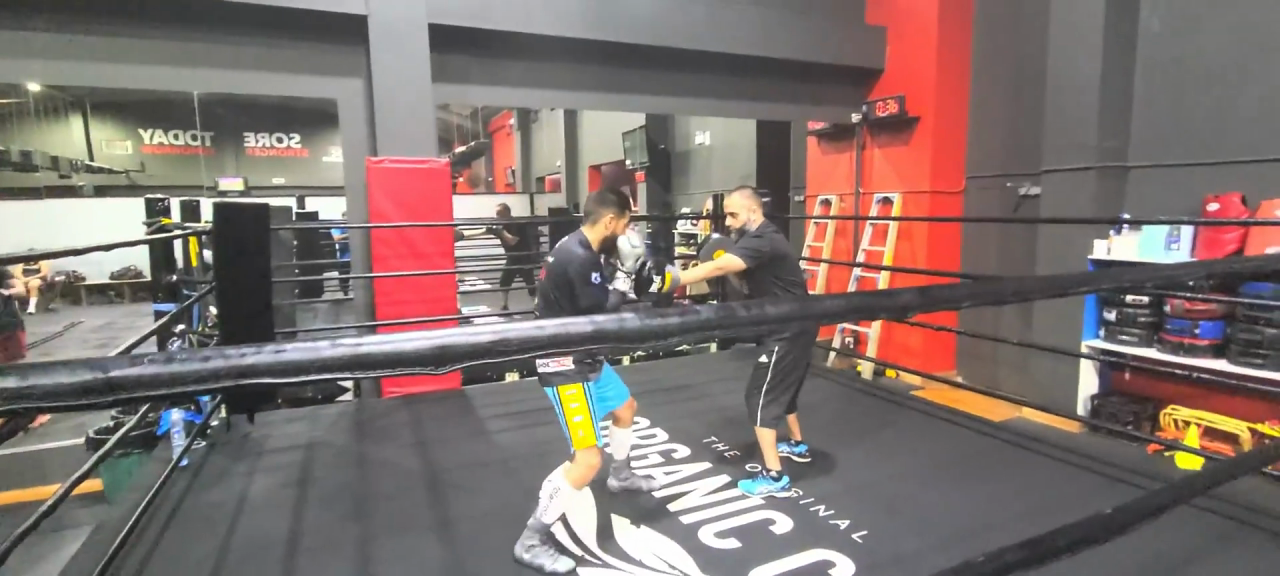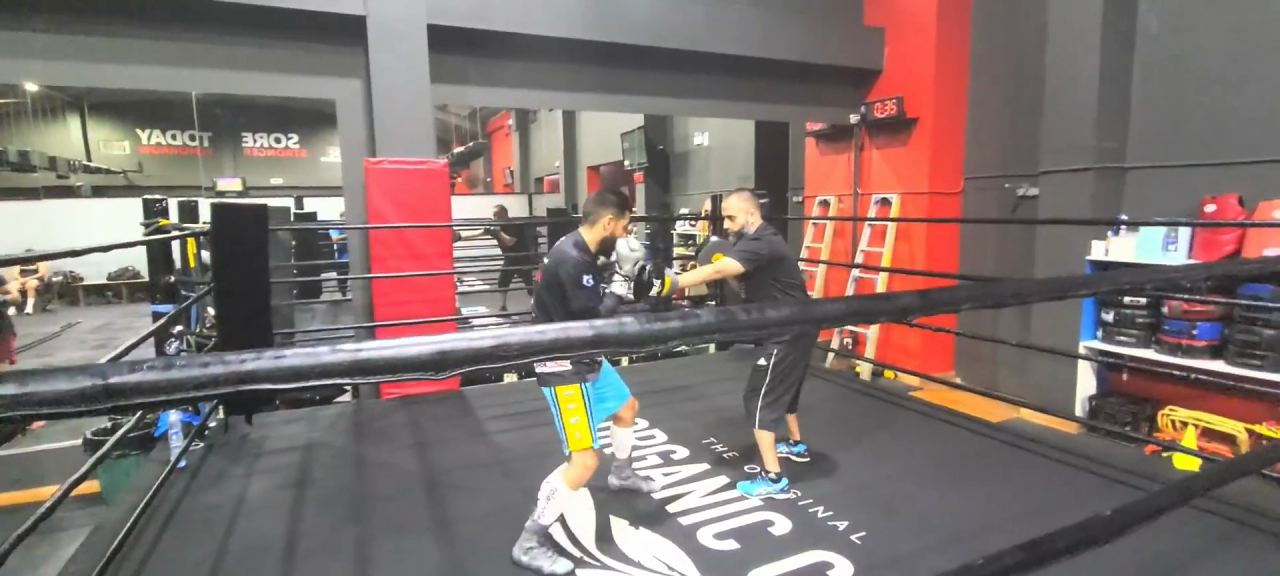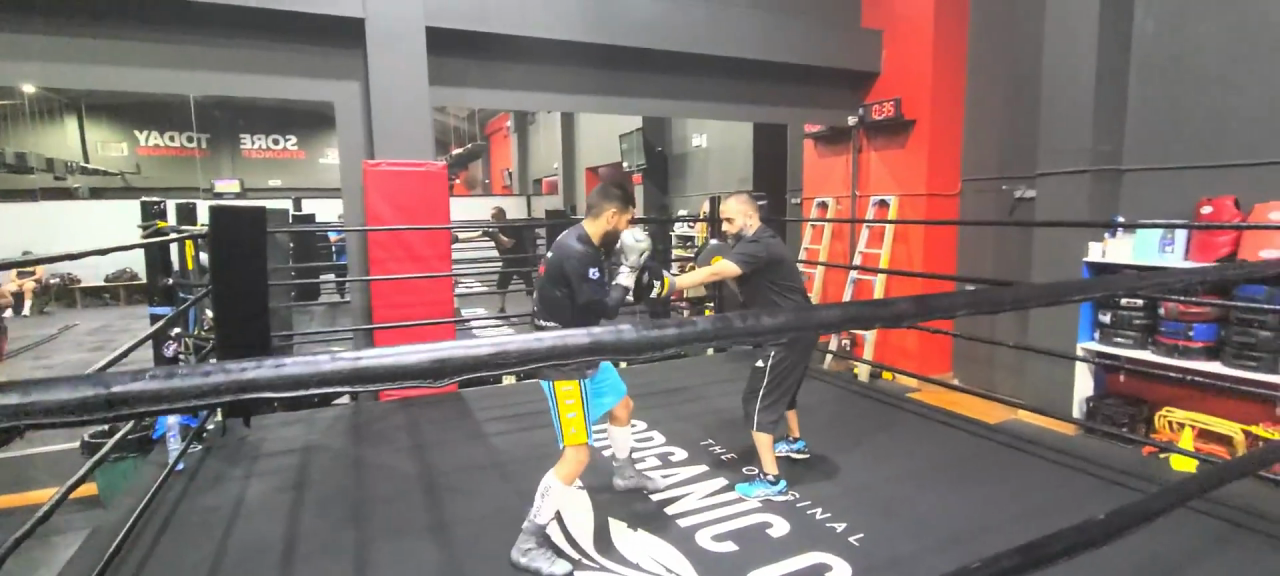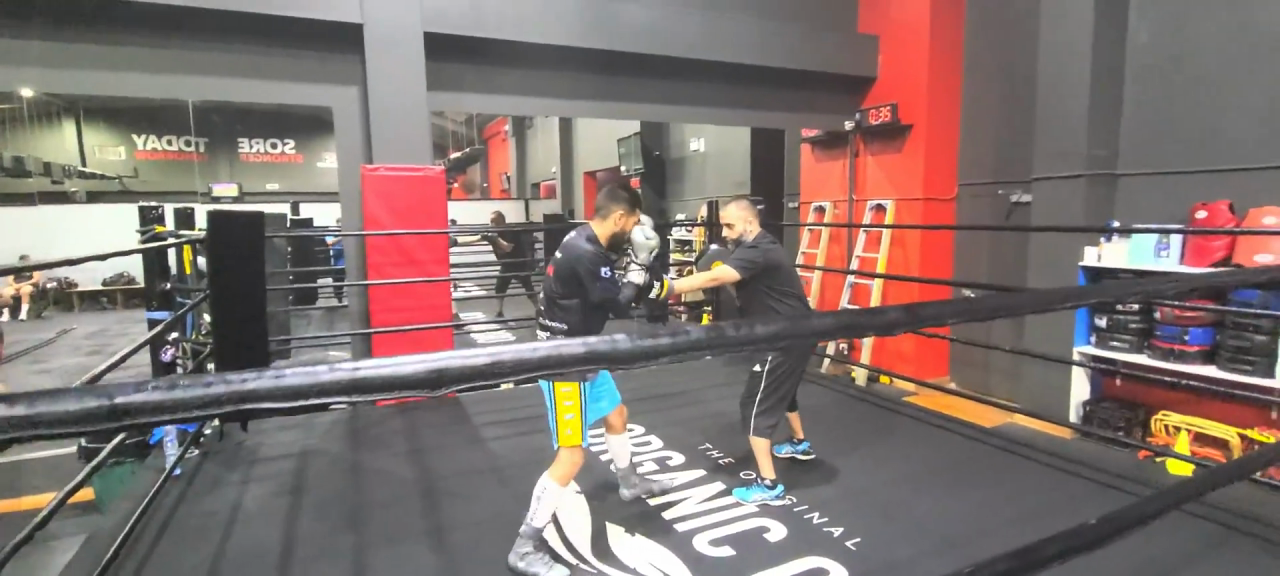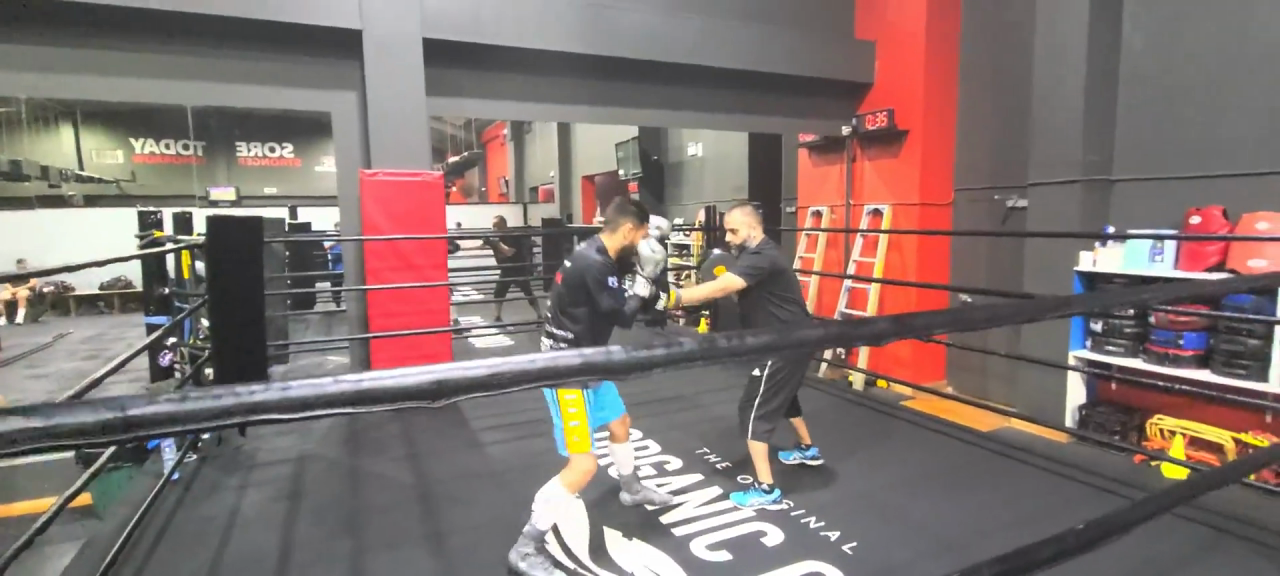
dt=0.1s
person 1, frame 1
left shoulder: (582, 248)
right shoulder: (577, 258)
left elbow: (597, 296)
right elbow: (604, 315)
left wrist: (617, 263)
right wrist: (625, 271)
left hip: (587, 358)
right hip: (566, 368)
left knee: (626, 408)
right knee: (588, 461)
left ankle: (620, 475)
right ankle: (531, 541)
person 1, frame 2
left shoulder: (580, 249)
right shoulder: (571, 260)
left elbow: (593, 298)
right elbow: (598, 319)
left wrist: (616, 269)
right wrist: (623, 275)
left hip: (586, 359)
right hip: (564, 368)
left knee: (627, 408)
right knee: (584, 461)
left ankle: (621, 473)
right ankle: (529, 543)
person 1, frame 3
left shoulder: (581, 241)
right shoulder: (575, 253)
left elbow: (598, 294)
right elbow: (608, 308)
left wrist: (624, 253)
right wrist: (630, 265)
right hip: (563, 361)
left knee: (622, 408)
right knee: (576, 457)
left ankle: (625, 473)
right ankle: (527, 543)
person 1, frame 4
left shoulder: (587, 240)
right shoulder: (585, 253)
left elbow: (606, 294)
right elbow: (619, 306)
left wrist: (634, 251)
right wrist: (640, 263)
left knee: (617, 418)
right knee: (571, 457)
left ankle: (629, 481)
person 1, frame 5
left shoulder: (599, 253)
right shoulder: (594, 265)
right elbow: (623, 316)
left wrist: (654, 234)
right wrist: (646, 275)
left knee: (621, 426)
right knee: (582, 467)
left ankle: (631, 489)
person 2, frame 1
left shoulder: (762, 241)
right shoulder: (762, 238)
left elbow: (719, 267)
right elbow: (750, 278)
left wrist: (673, 278)
right wrist: (735, 273)
left hip: (789, 331)
right hip: (795, 326)
left knee: (761, 396)
right knee: (782, 388)
left ankle: (774, 477)
right ankle: (797, 445)
person 2, frame 2
left shoulder: (760, 244)
right shoulder: (760, 240)
left elbow: (718, 271)
right elbow: (737, 275)
left wrist: (672, 282)
left hip: (788, 333)
right hip: (795, 328)
left knee: (760, 399)
right knee: (781, 389)
left ankle: (773, 478)
right ankle: (796, 444)
person 2, frame 3
left shoulder: (758, 247)
right shoulder: (759, 242)
left elbow: (715, 273)
left wrist: (669, 283)
left hip: (789, 335)
right hip: (797, 330)
left knee: (759, 401)
right knee: (780, 387)
left ankle: (771, 481)
right ankle: (795, 442)
person 2, frame 4
left shoulder: (758, 252)
right shoulder: (759, 249)
left elbow: (714, 278)
left wrist: (669, 287)
left hip: (786, 341)
left knee: (756, 406)
right knee: (781, 390)
left ankle: (769, 485)
right ankle: (800, 443)
person 2, frame 5
left shoulder: (760, 258)
right shoulder: (760, 255)
left elbow: (720, 289)
right elbow: (733, 288)
left wrist: (675, 296)
right wrist: (722, 275)
left knee: (755, 411)
right knee: (783, 398)
left ankle: (765, 490)
right ankle: (808, 449)
